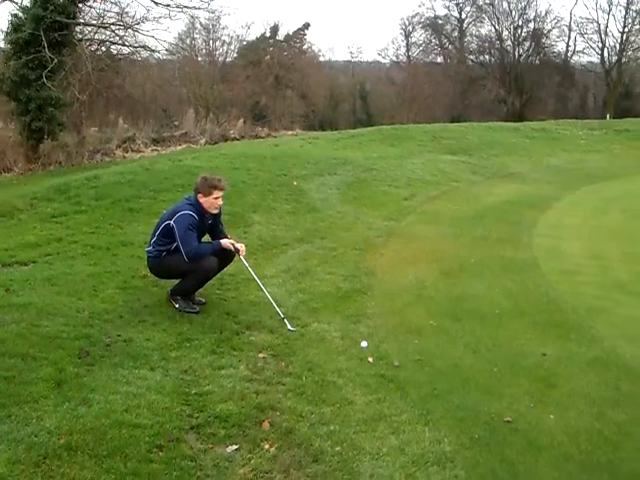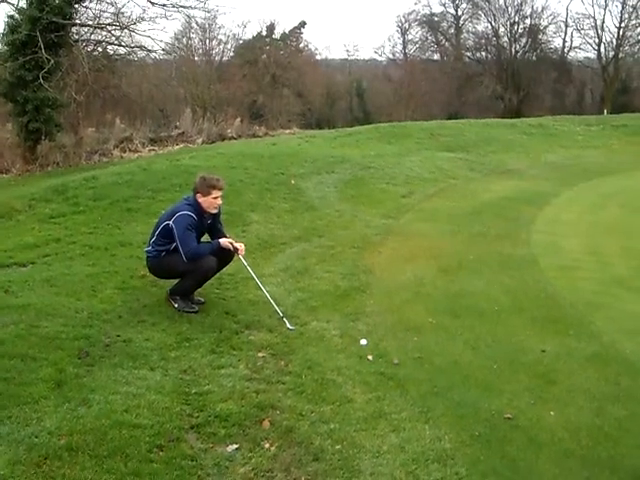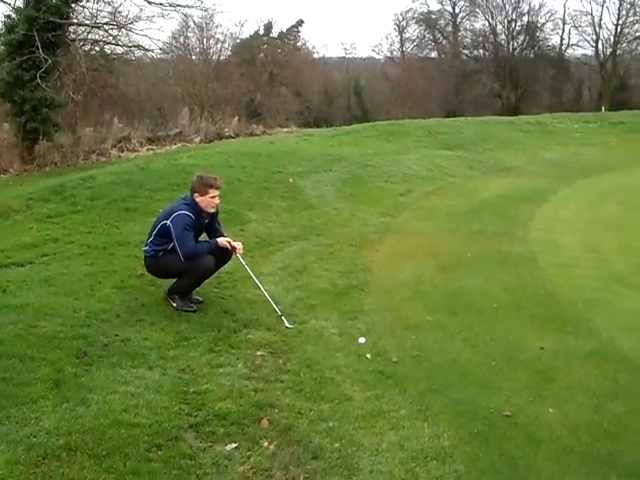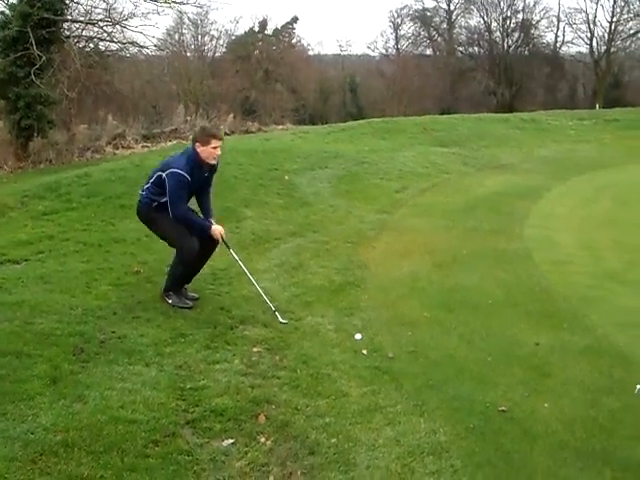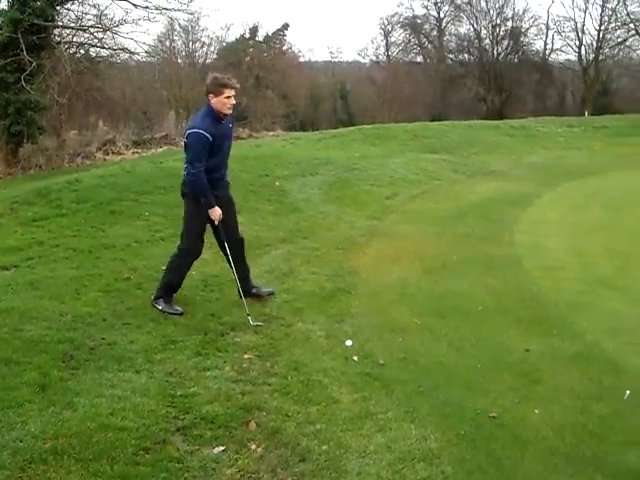
dt=0.7s
person 1, frame 1
left shoulder: (212, 208)
right shoulder: (185, 216)
left elbow: (218, 234)
right elbow: (190, 253)
left wrist: (233, 245)
right wrist: (219, 244)
left hip: (184, 251)
right hip: (160, 260)
left knee: (227, 253)
right knee: (208, 264)
left ankle: (188, 290)
right ankle: (177, 294)
person 1, frame 2
left shoulder: (211, 208)
right shoulder: (184, 216)
left elbow: (218, 234)
right elbow: (189, 254)
left wrist: (232, 244)
right wrist: (218, 244)
left hip: (182, 251)
right hip: (159, 260)
left knee: (226, 253)
right knee: (207, 264)
left ankle: (186, 290)
right ankle: (176, 294)
person 1, frame 3
left shoulder: (209, 207)
right shoulder: (181, 216)
left elbow: (215, 233)
right elbow: (187, 253)
left wrist: (229, 243)
right wrist: (216, 243)
left hip: (180, 251)
right hip: (157, 259)
left knee: (224, 252)
right knee: (205, 262)
left ankle: (185, 289)
right ankle: (175, 293)
person 1, frame 4
left shoulder: (210, 163)
right shoulder: (179, 170)
left elbow: (203, 192)
right elbow: (177, 211)
left wrist: (211, 221)
right wrist: (207, 227)
left hip: (177, 207)
right hip: (152, 209)
left knee: (208, 243)
right knee: (189, 246)
left ankle: (180, 284)
right ankle: (170, 291)
person 1, frame 5
left shoulder: (227, 117)
right shoulder: (200, 129)
right elbow: (195, 172)
right wrist: (210, 206)
left hip: (220, 187)
right hip: (198, 191)
left knee: (233, 238)
right knee: (191, 246)
left ankle: (247, 287)
right ankle: (163, 296)
